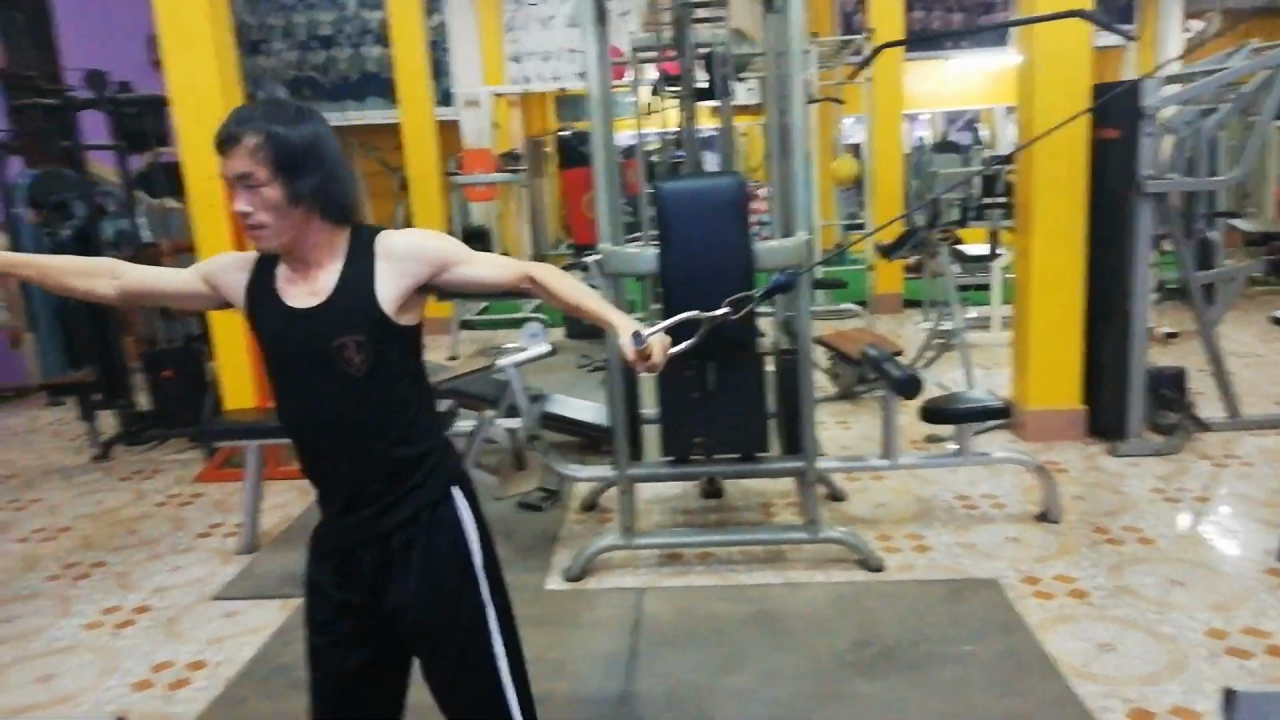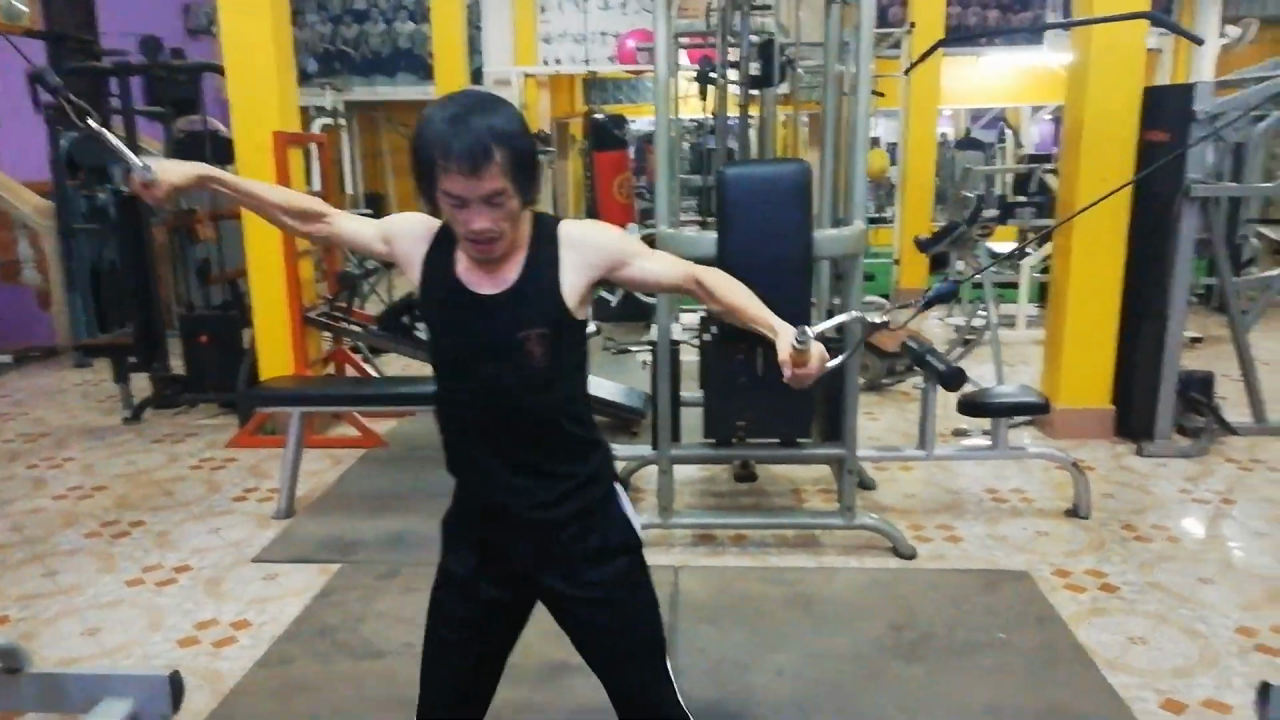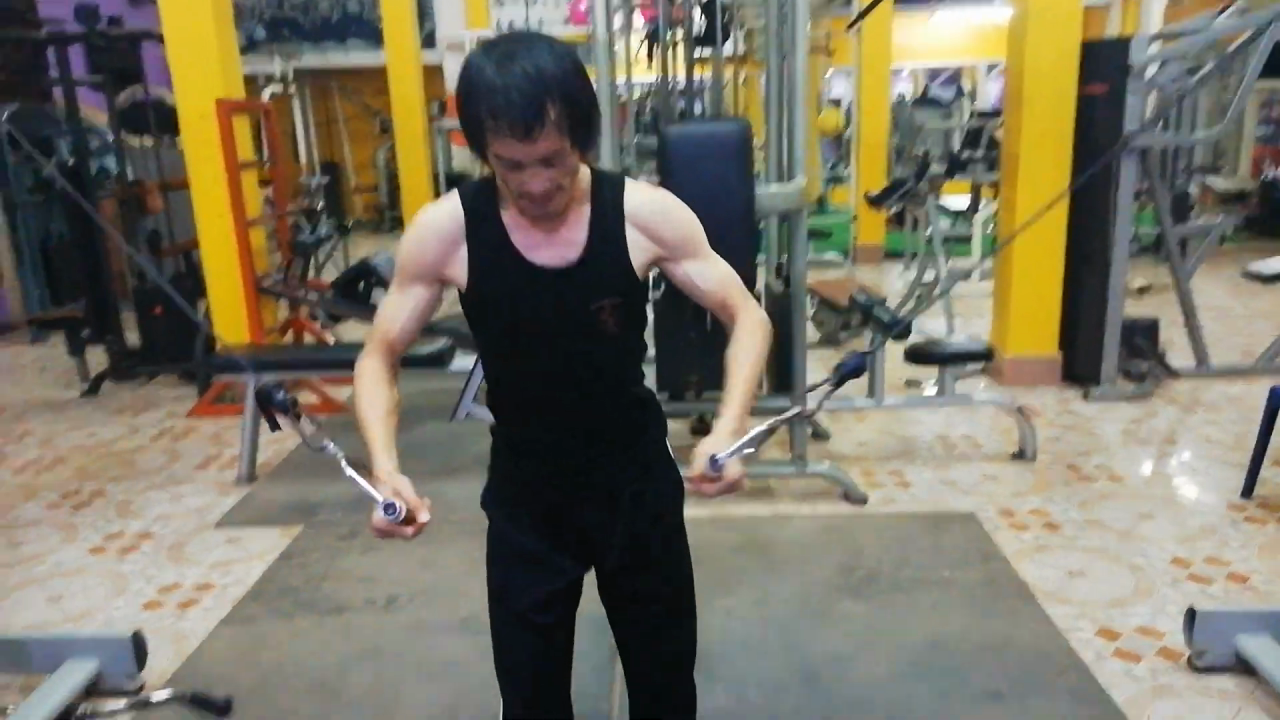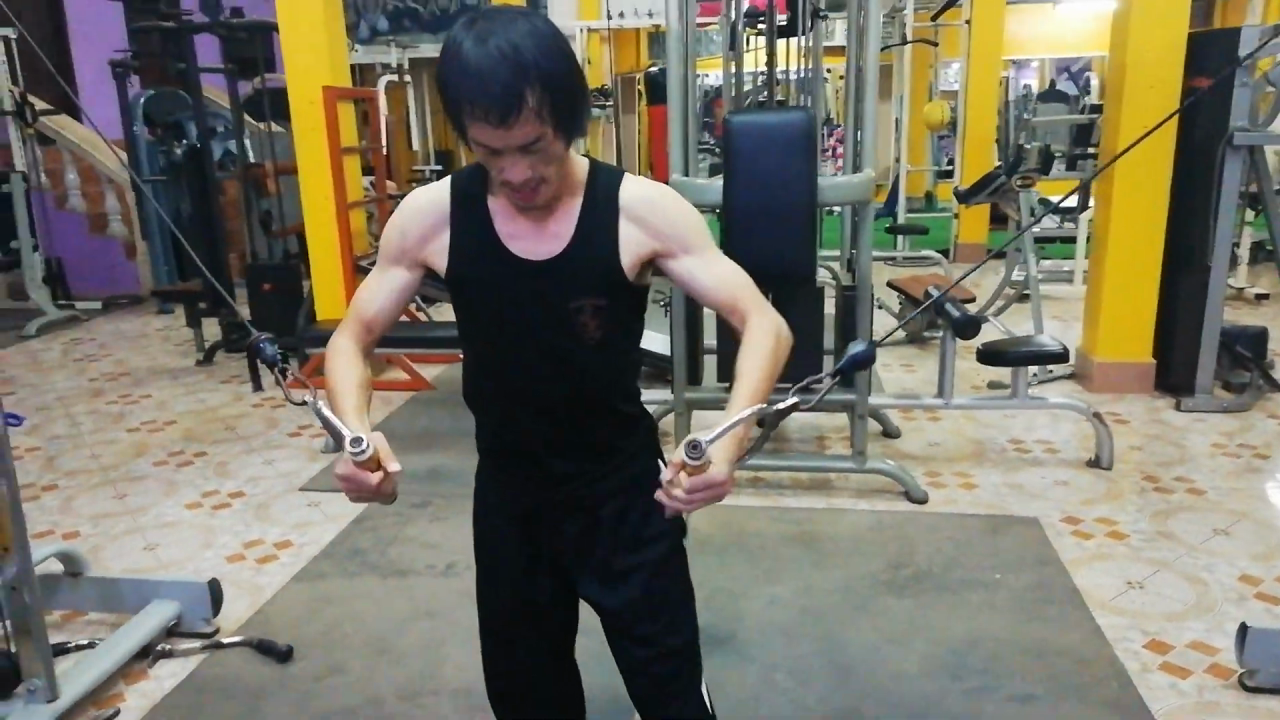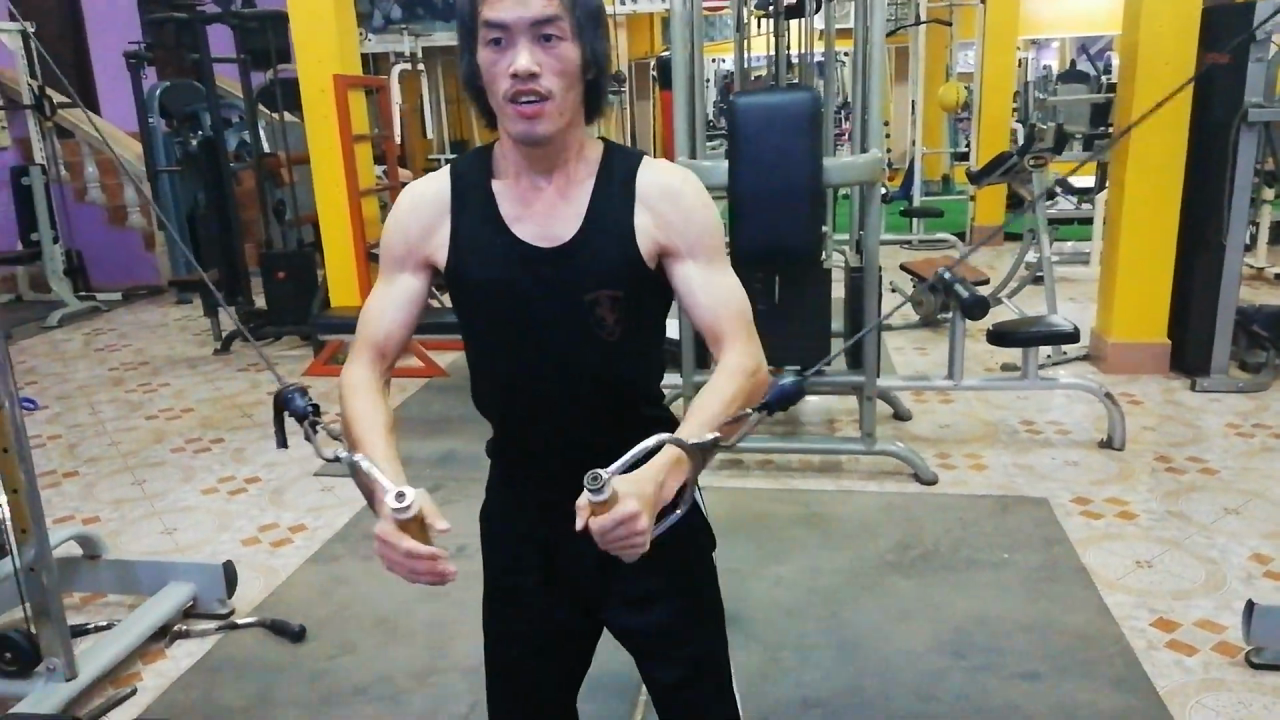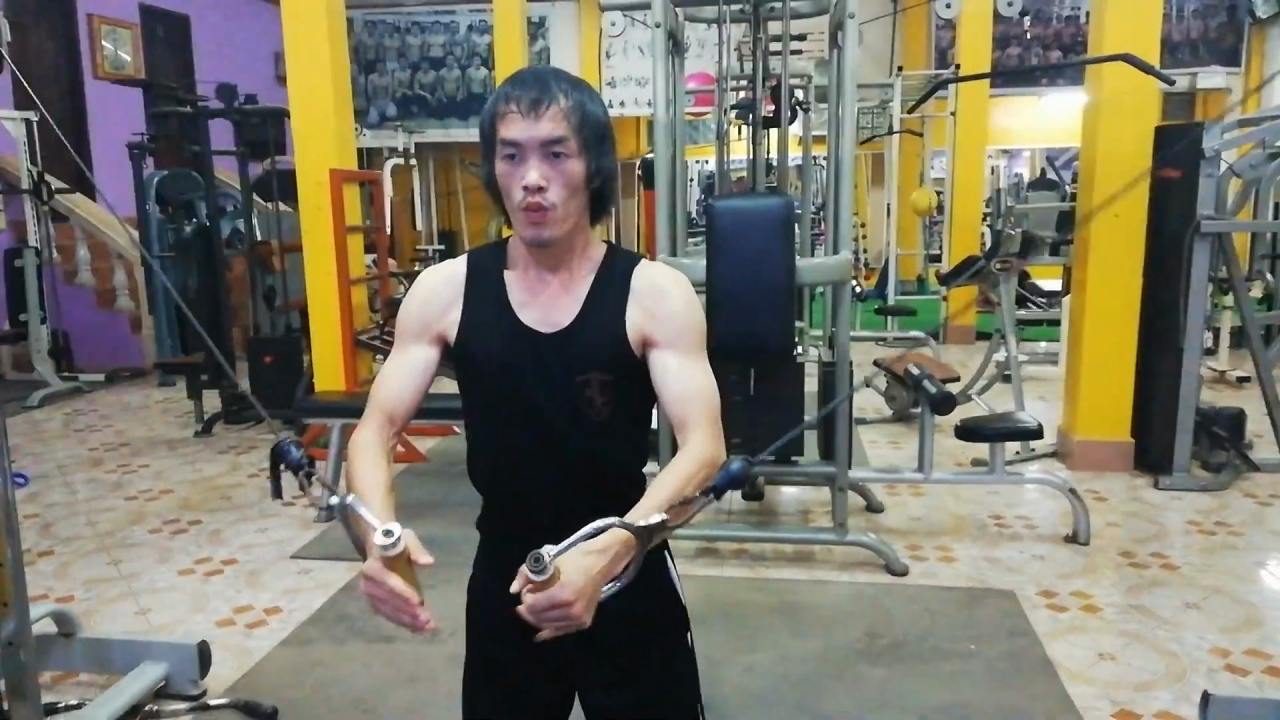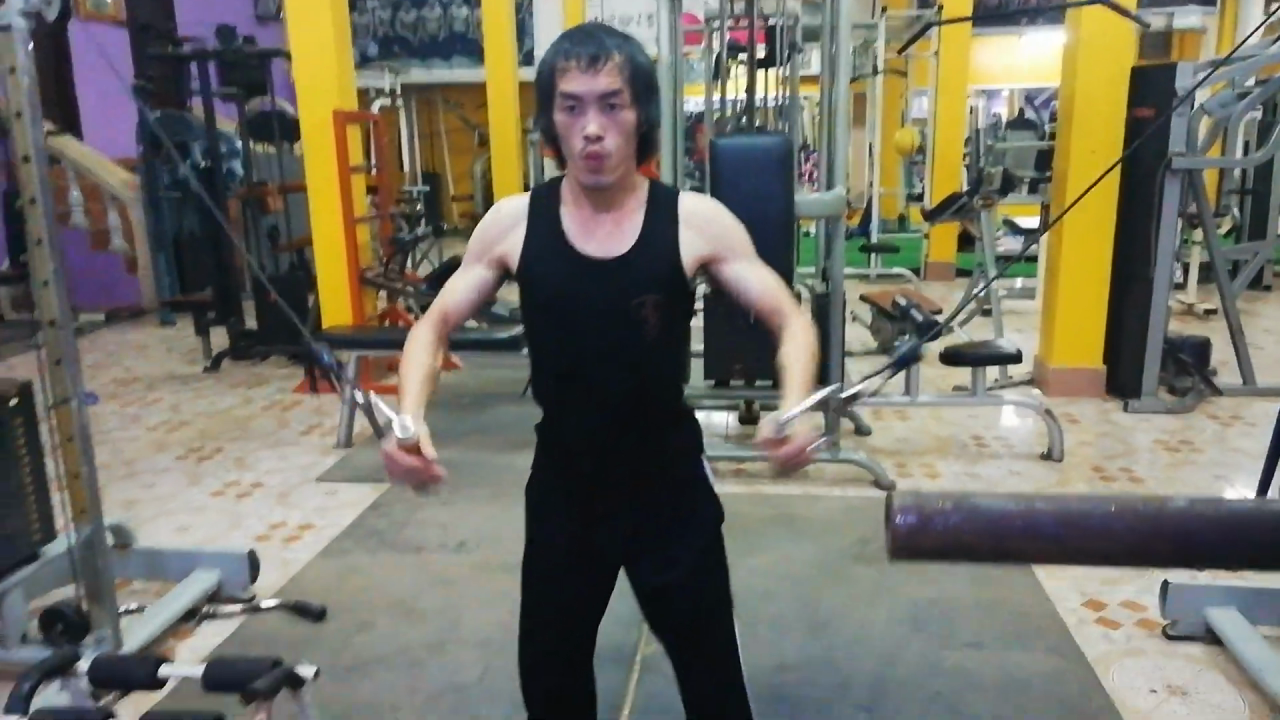
dt=0.7s
person 1, frame 1
left shoulder: (398, 257)
right shoulder: (243, 278)
left elbow: (528, 276)
right elbow: (113, 280)
left wrist: (620, 323)
left hip: (430, 524)
right hip: (341, 536)
person 1, frame 2
left shoulder: (579, 248)
right shoulder: (416, 244)
left elbow: (698, 280)
right elbow: (318, 217)
left wrist: (778, 329)
right wrist: (208, 177)
left hip: (583, 521)
right hip: (479, 525)
person 1, frame 3
left shoulder: (643, 212)
right shoulder: (445, 230)
left elbow: (743, 314)
right elbow: (379, 357)
left wrist: (727, 428)
right wrist: (385, 468)
left hip: (636, 483)
right hip: (524, 497)
person 1, frame 4
left shoulder: (641, 208)
right shoulder: (431, 216)
left elbow: (764, 326)
right elbow: (352, 338)
left wrist: (728, 436)
right wrist: (355, 432)
left hip: (626, 497)
right hip: (508, 501)
person 1, frame 5
left shoulder: (662, 195)
right shoulder: (431, 207)
left elbow: (742, 361)
right elbow: (367, 366)
left wrist: (662, 476)
right wrist: (390, 490)
left hip: (644, 512)
right hip: (520, 518)
person 1, frame 6
left shoulder: (654, 294)
right shoulder: (447, 290)
left elbow: (704, 448)
right elbow: (376, 429)
left wrist: (606, 554)
left hip: (626, 586)
right hip: (504, 588)
person 1, frame 7
left shoulder: (694, 219)
right shoulder: (513, 221)
left elbow: (791, 320)
right elbow: (433, 328)
left wrist: (795, 408)
right wrist: (410, 420)
left hip: (669, 484)
right hip: (562, 485)
